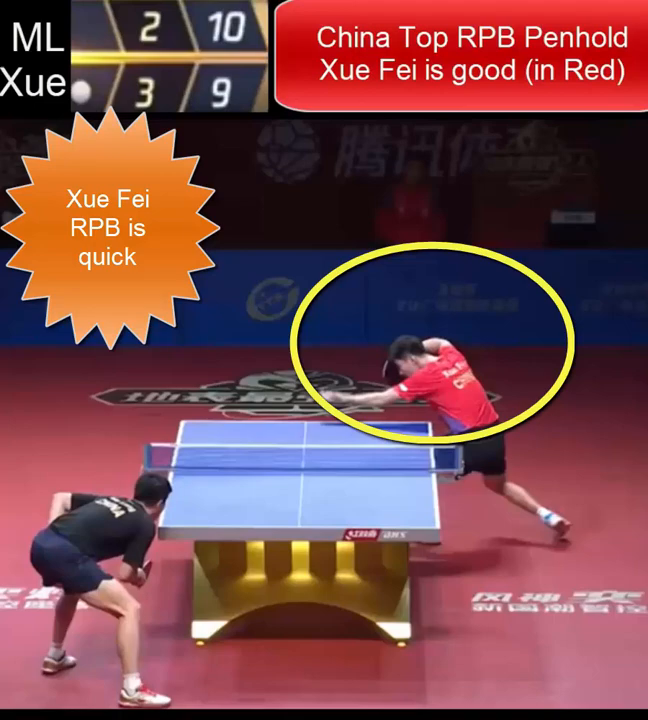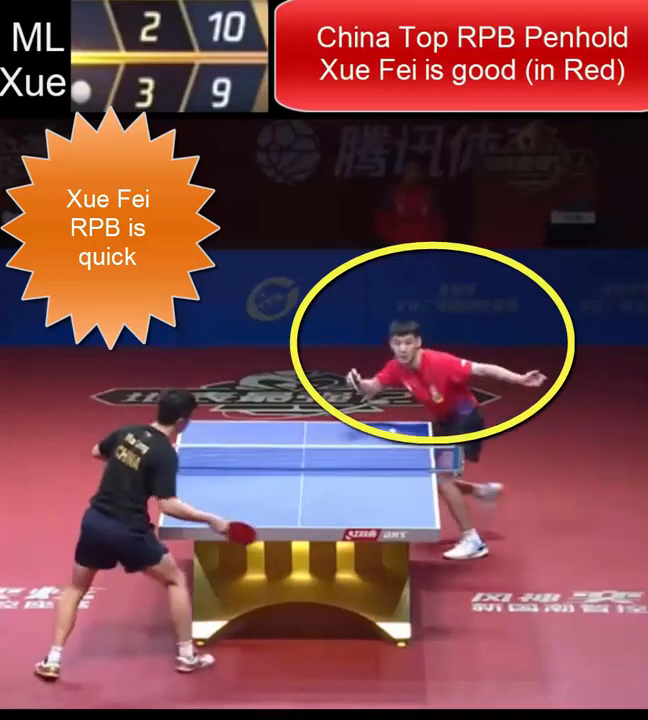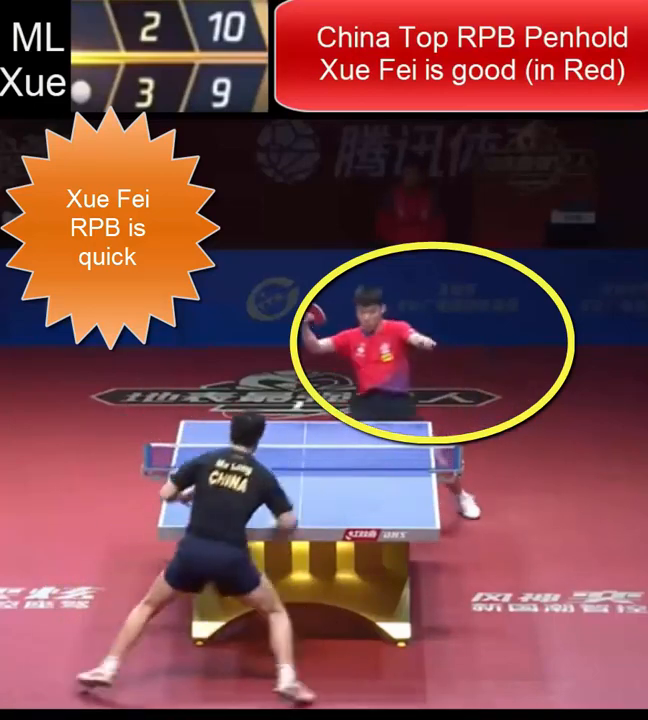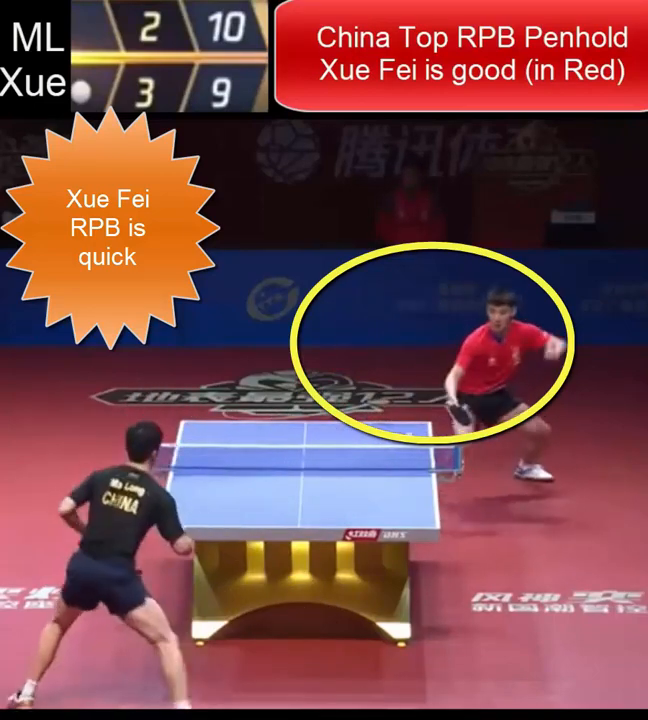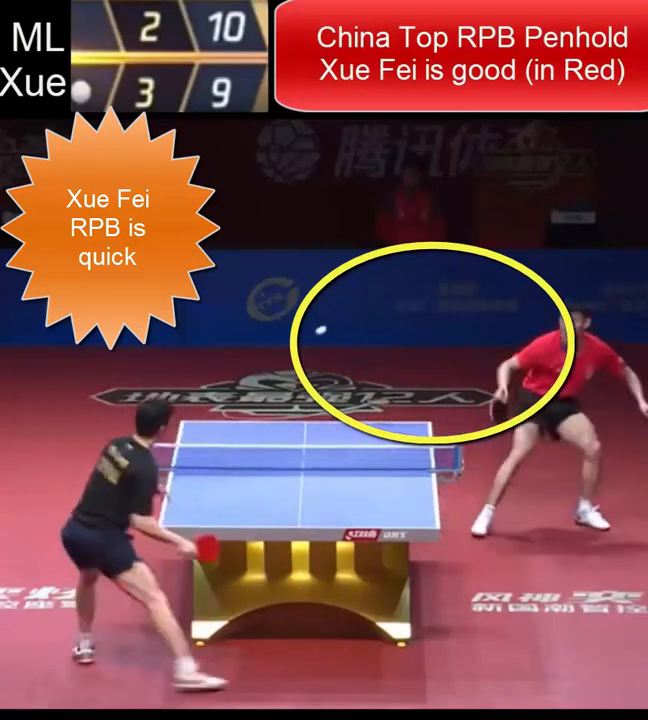
dt=1s
person 1, frame 1
left shoulder: (109, 500)
right shoulder: (145, 525)
left elbow: (60, 498)
right elbow: (125, 574)
right wrist: (140, 577)
left hip: (41, 544)
right hip: (66, 555)
left knee: (73, 590)
right knee: (129, 609)
left ankle: (55, 657)
right ankle: (132, 690)
person 1, frame 2
left shoulder: (126, 432)
right shoulder: (164, 455)
left elbow: (97, 451)
right elbow: (168, 505)
right wrist: (211, 519)
left hip: (94, 523)
right hip: (128, 532)
left knee: (75, 589)
right knee: (176, 582)
left ankle: (52, 660)
right ankle: (187, 655)
person 1, frame 3
left shoulder: (204, 461)
right shoulder: (263, 477)
left elbow: (166, 494)
right elbow: (288, 523)
left wrist: (189, 495)
right wrist: (288, 522)
left hip: (192, 552)
right hip: (230, 560)
left knee: (148, 605)
right knee: (276, 612)
left ankle: (106, 670)
right ankle: (286, 682)
person 1, frame 4
left shoulder: (100, 477)
right shoulder: (159, 496)
left elbow: (64, 510)
right elbow: (182, 547)
right wrist: (190, 543)
left hip: (81, 567)
right hip: (118, 577)
left knee: (57, 623)
right knee: (167, 641)
left ankle: (26, 695)
right ankle: (183, 708)
person 1, frame 5
left shoulder: (114, 445)
right shoulder: (145, 466)
right elbow: (140, 522)
right wrist: (179, 543)
left hip: (73, 531)
right hip: (103, 540)
left knee: (87, 579)
right knee: (154, 600)
left ankle: (85, 645)
right ankle: (187, 671)
person 2, frame 1
left shoulder: (424, 377)
right shoulder: (453, 356)
left elbow: (383, 398)
right elbow: (439, 342)
left wrist: (341, 398)
right wrist: (418, 344)
left hip: (469, 442)
right hip: (494, 437)
right knee: (500, 485)
right ankle: (546, 515)
person 2, frame 2
left shoulder: (440, 363)
right shoulder: (396, 367)
left elbow: (483, 370)
right elbow: (372, 387)
left wrist: (521, 379)
right wrist: (359, 382)
left hip: (466, 421)
right hip: (443, 423)
left knee: (442, 479)
right knee: (433, 477)
left ankle: (473, 540)
right ankle: (485, 490)
person 2, frame 3
left shoulder: (398, 328)
right shoulder: (350, 338)
left elbow: (417, 339)
right elbow: (315, 347)
left wrist: (424, 342)
right wrist: (305, 326)
left hip: (400, 402)
right hip: (365, 405)
left ankle: (461, 497)
person 2, frame 4
left shoulder: (523, 332)
right shoulder: (475, 341)
left elbow: (556, 343)
right elbow: (454, 376)
left wrist: (557, 348)
right wrist: (453, 399)
left hip: (499, 395)
right hip: (470, 398)
left knee: (541, 431)
left ankle: (527, 466)
person 2, frame 5
left shoulder: (598, 350)
right shoulder: (544, 345)
left elbow: (627, 374)
right elbow: (507, 366)
right wrist: (502, 387)
left hip: (566, 404)
right hip: (534, 401)
left knee: (593, 449)
right knee: (517, 456)
left ankle: (586, 508)
right ankle: (488, 512)
